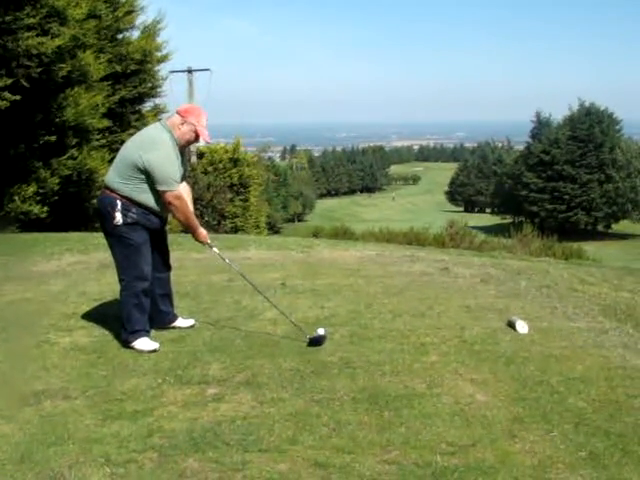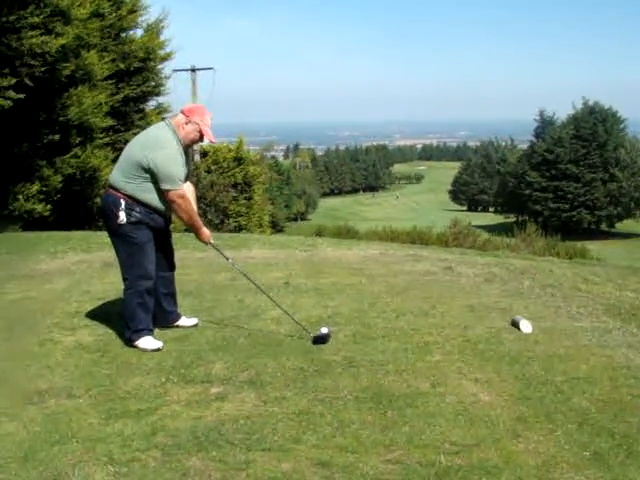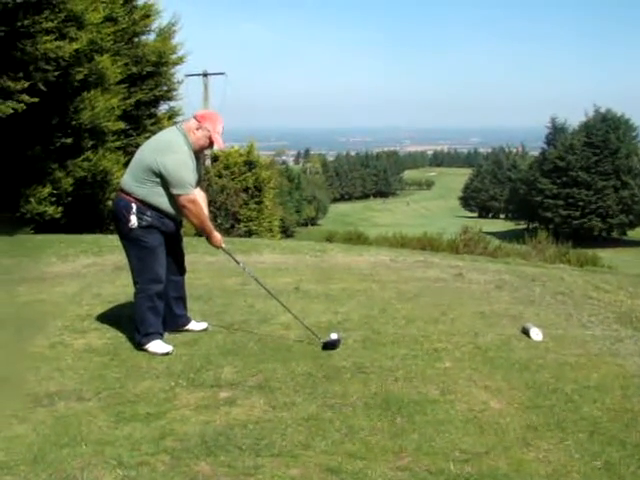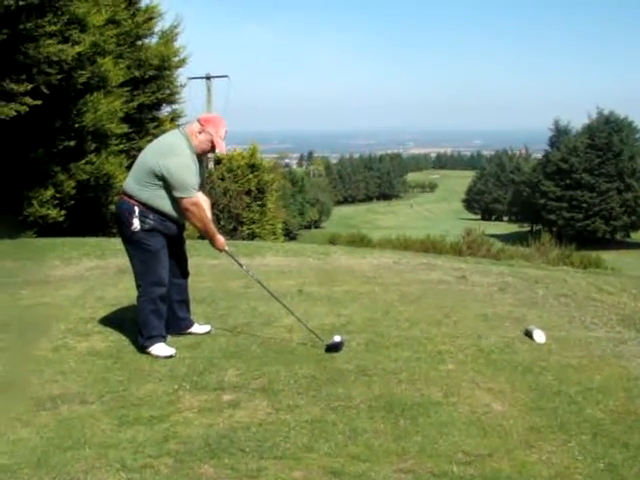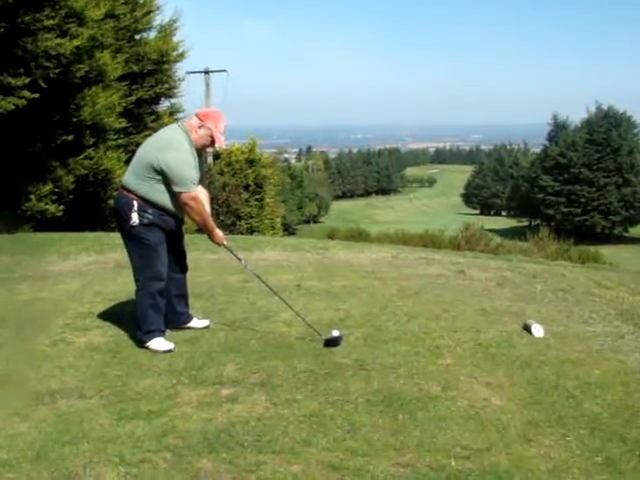
dt=0.3s
person 1, frame 1
left shoulder: (174, 141)
right shoulder: (160, 148)
left elbow: (181, 185)
right elbow: (172, 199)
left wrist: (192, 222)
right wrist: (195, 229)
left hip: (147, 212)
right hip: (123, 212)
left knee: (159, 267)
right knee: (137, 275)
left ankle: (163, 317)
right ankle: (134, 333)
person 1, frame 2
left shoulder: (178, 141)
right shoulder: (164, 147)
left elbow: (185, 184)
right elbow: (177, 197)
left wrist: (196, 221)
right wrist: (199, 229)
left hip: (151, 211)
right hip: (127, 211)
left knee: (163, 265)
right knee: (141, 273)
left ankle: (166, 316)
right ankle: (138, 332)
person 1, frame 3
left shoulder: (190, 146)
right shoulder: (175, 151)
left elbow: (196, 189)
right elbow: (187, 202)
left wrist: (208, 225)
right wrist: (210, 233)
left hip: (162, 215)
right hip: (138, 215)
left knee: (174, 269)
right knee: (151, 277)
left ankle: (176, 320)
right ankle: (148, 335)
person 1, frame 4
left shoulder: (193, 149)
right shoulder: (177, 154)
left elbow: (199, 193)
right elbow: (190, 204)
left wrist: (210, 228)
right wrist: (213, 236)
left hip: (164, 218)
right hip: (141, 218)
left knee: (177, 272)
right knee: (154, 280)
left ankle: (179, 323)
right ankle: (151, 338)
person 1, frame 5
left shoulder: (191, 143)
right shoulder: (176, 149)
left elbow: (198, 188)
right elbow: (190, 199)
left wrist: (209, 222)
right wrist: (212, 230)
left hip: (164, 212)
right hip: (140, 212)
left knee: (176, 267)
right knee: (153, 274)
left ankle: (178, 317)
right ankle: (149, 333)
